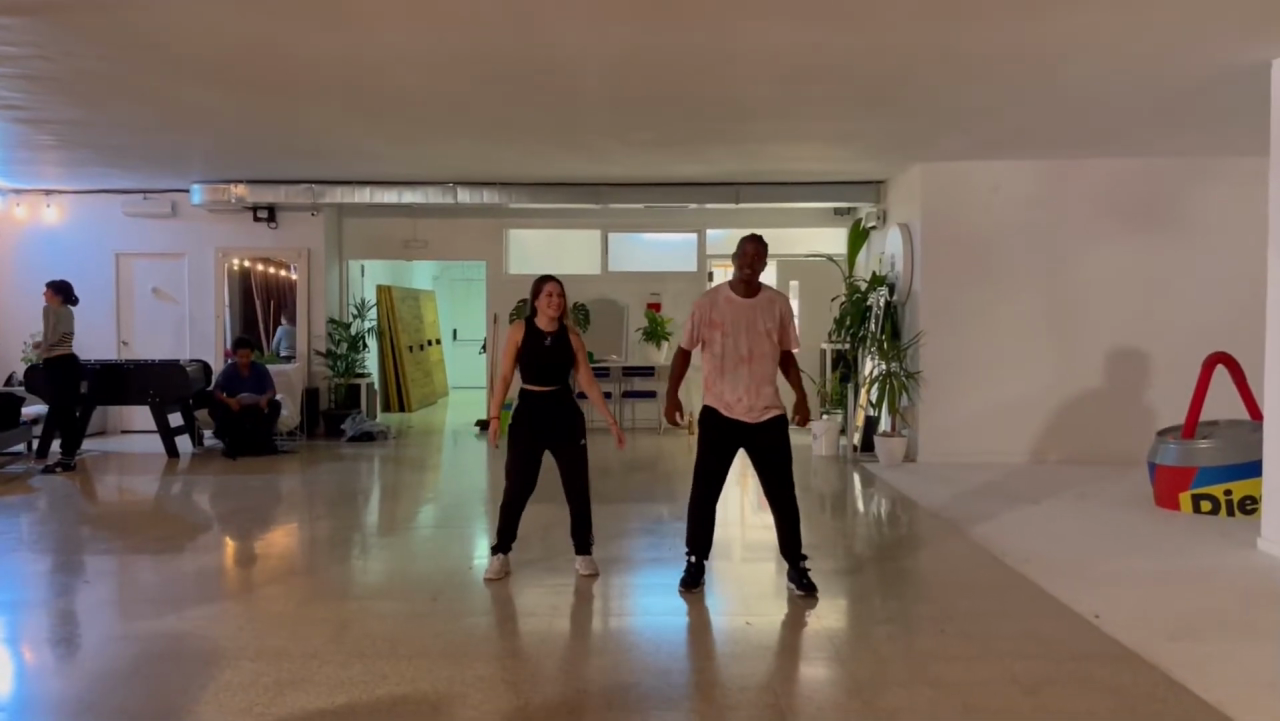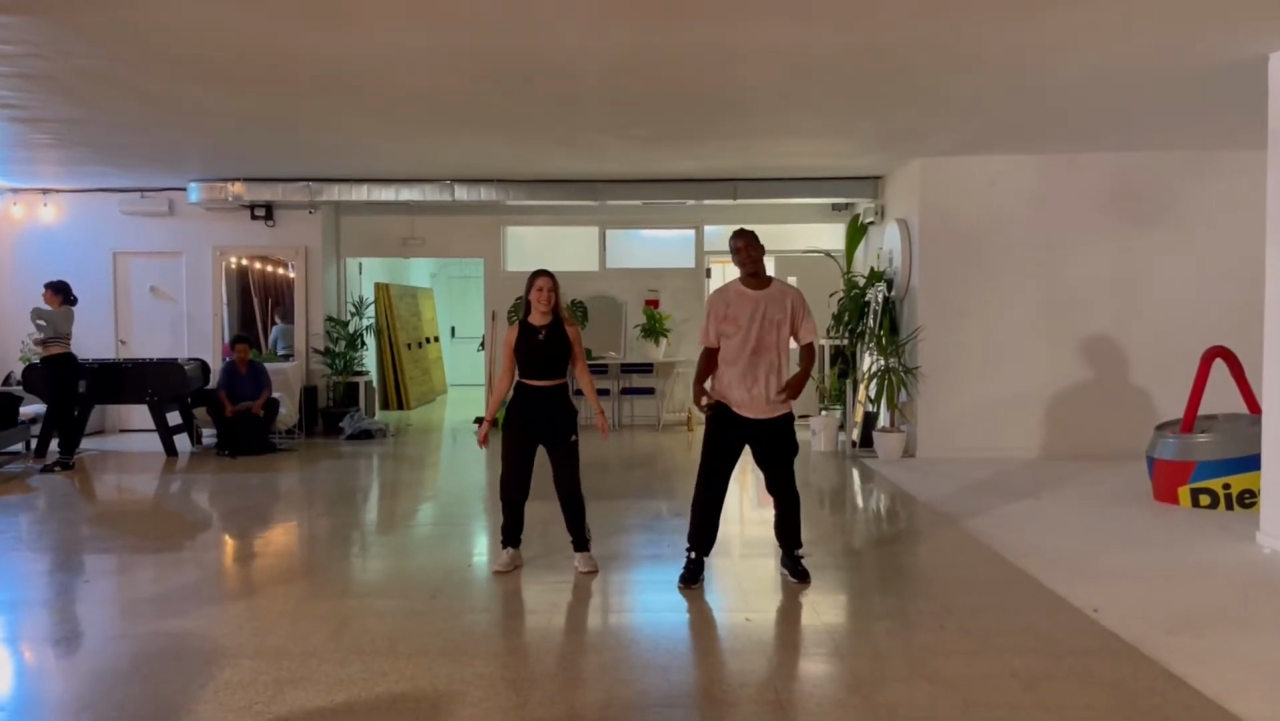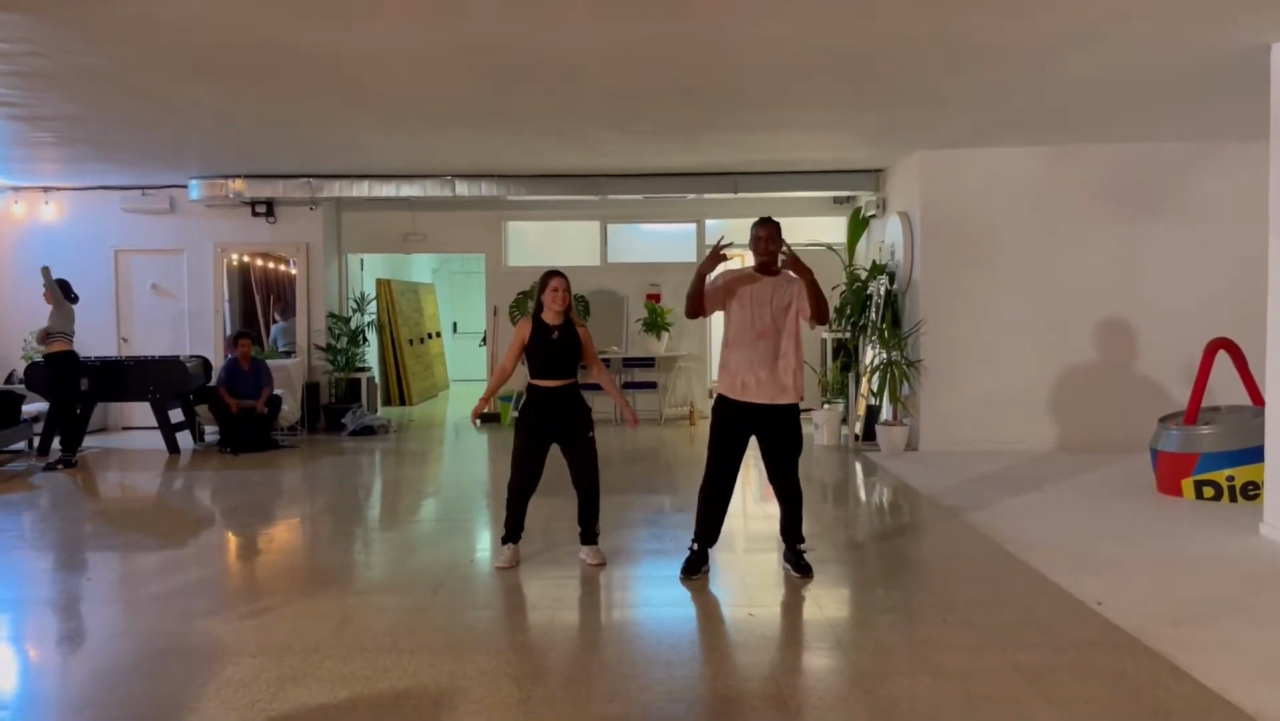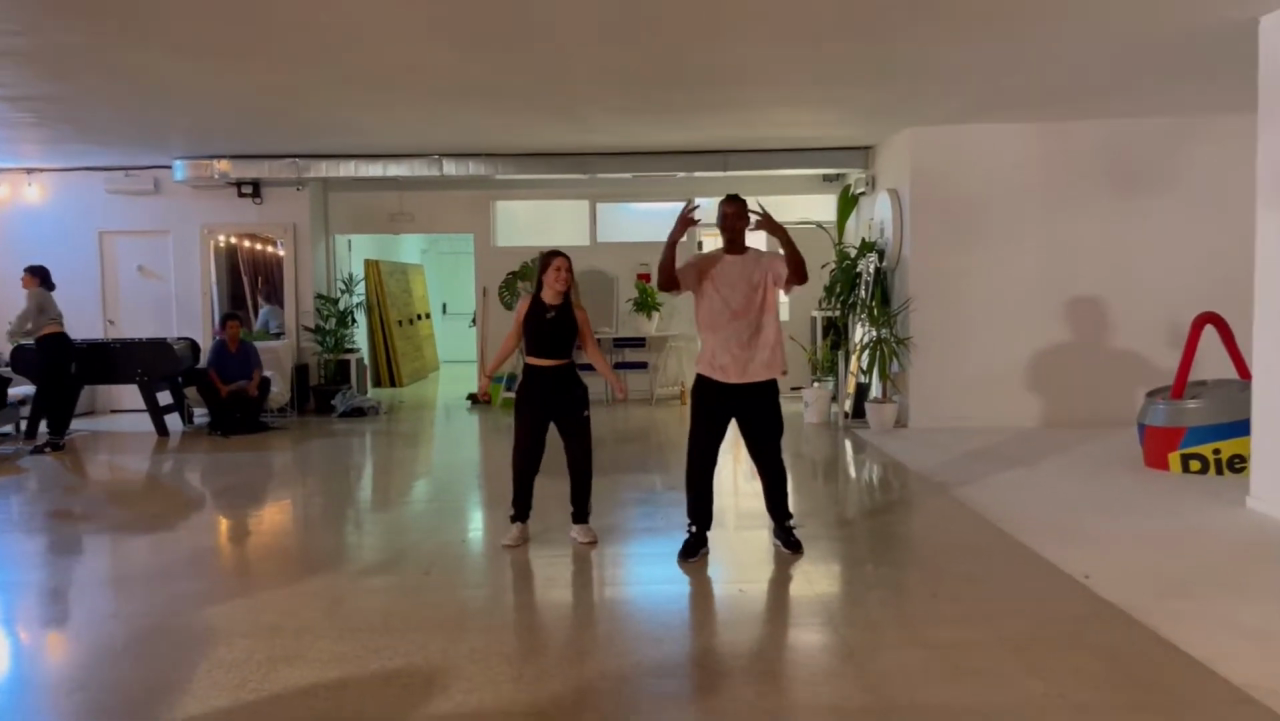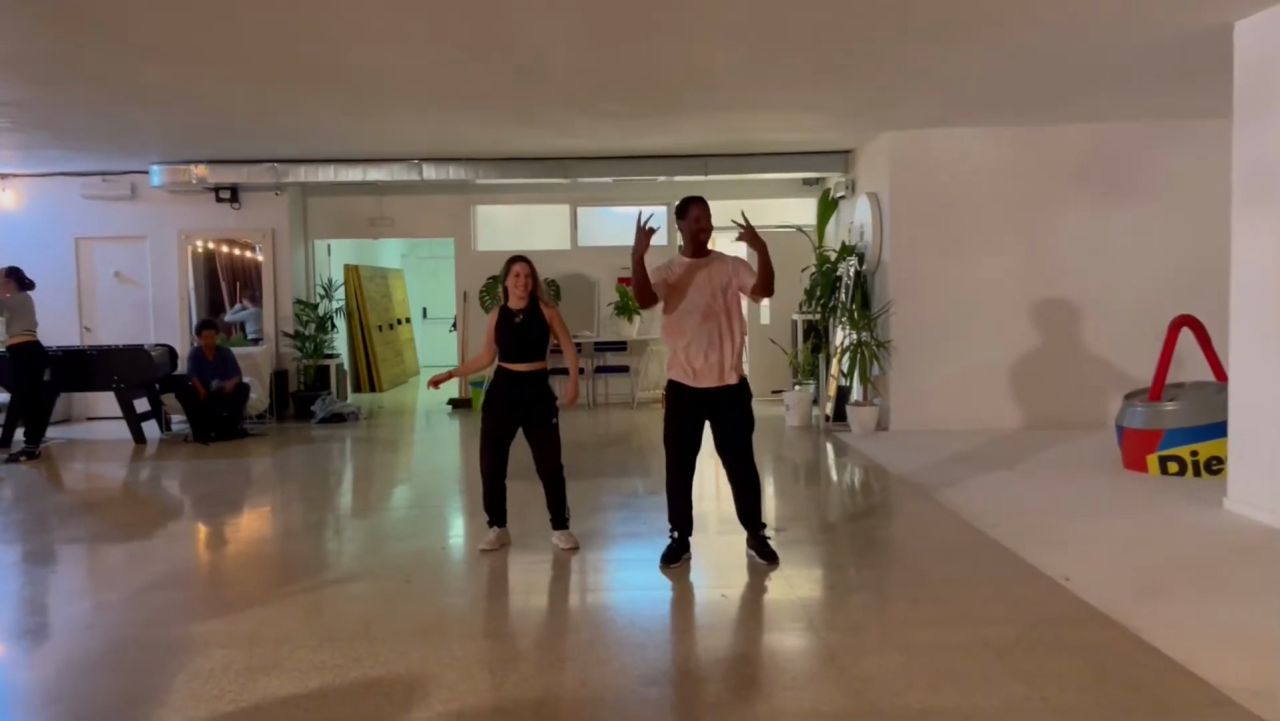
dt=0.4s
person 1, frame 1
left shoulder: (779, 304)
right shoulder: (708, 302)
left elbow: (786, 356)
right elbow: (685, 350)
left wrist: (800, 397)
right wrist: (672, 394)
left hip: (768, 415)
right hip: (719, 413)
left knee: (782, 493)
right knee: (704, 490)
left ankle: (796, 568)
right ankle: (695, 562)
person 1, frame 2
left shoulder: (790, 297)
right shoulder: (721, 298)
left elbow: (809, 347)
right elbow: (708, 349)
left wrist: (803, 375)
right wrist: (698, 383)
left hip: (774, 410)
right hip: (727, 409)
left knee: (783, 487)
right knee: (709, 485)
left ankle: (791, 554)
right ankle: (696, 558)
person 1, frame 3
left shoulder: (796, 285)
right shoulder: (731, 281)
left elbow: (821, 318)
right elbow: (692, 311)
left wrist: (806, 274)
right wrist: (703, 269)
left hip: (781, 401)
right hip: (733, 398)
left knee: (786, 480)
right knee: (717, 479)
left ankle: (793, 549)
right ankle: (700, 550)
person 1, frame 4
left shoulder: (767, 263)
right shoulder: (701, 265)
left elbow: (798, 278)
right elbow: (665, 284)
left wrist: (779, 233)
right wrist: (675, 235)
left hip: (759, 380)
right hip: (712, 379)
left knee: (769, 458)
right knee: (699, 460)
left ankle: (782, 525)
right ankle: (697, 531)
person 1, frame 5
left shoulder: (732, 266)
right shoulder: (665, 270)
left elbow: (765, 291)
right elbow: (645, 300)
left wrist: (761, 251)
right wrist: (637, 254)
left hip: (729, 382)
right hip: (684, 384)
left knee: (740, 462)
right knee: (679, 466)
left ankle: (755, 534)
right ankle: (680, 538)
person 2, frame 1
left shoulder: (571, 337)
right shoulder: (519, 331)
left elbow: (587, 381)
right elbow: (505, 375)
left wrist: (611, 420)
right wrist: (494, 415)
left hip: (565, 414)
right hip: (528, 414)
left knee: (578, 489)
right knee: (517, 489)
left ankle: (583, 553)
right ankle: (499, 555)
person 2, frame 2
left shoulder: (568, 329)
right shoulder: (515, 331)
left elbow: (582, 372)
right elbow: (505, 377)
left wrist: (597, 410)
right wrist: (488, 417)
left hip: (559, 408)
right hip: (523, 408)
left knee: (568, 484)
right knee: (513, 484)
left ankle: (581, 550)
right ankle: (510, 548)
person 2, frame 3
left shoulder: (578, 329)
right shoulder: (526, 327)
left elbow: (596, 368)
right elbow: (507, 367)
left wrist: (621, 401)
right wrist: (486, 398)
left hip: (573, 408)
right hip: (536, 407)
left knee: (587, 480)
right knee: (521, 481)
left ankle: (588, 542)
right ankle: (510, 544)
person 2, frame 4
left shoulder: (575, 310)
right shoulder: (527, 304)
left elbow: (592, 349)
right elbow: (513, 340)
left wrist: (614, 379)
right wrist: (488, 374)
left hip: (568, 386)
right hip: (533, 385)
left knee: (581, 457)
right knee: (525, 459)
left ankle: (580, 522)
right ankle: (519, 522)
person 2, frame 5
left shoulder: (546, 311)
right shoulder: (497, 315)
left elbow: (568, 348)
right elbow: (486, 357)
left wrist: (573, 379)
right wrist: (450, 374)
left hip: (537, 391)
right hip: (502, 392)
left knee: (550, 465)
right knee: (491, 466)
left ankle: (560, 527)
right ankle: (497, 528)
person 3, frame 1
left shoulder: (63, 312)
right shoulder: (56, 313)
left elbow: (53, 333)
left wrist: (42, 344)
right wrist: (41, 344)
left hip: (64, 366)
right hip: (58, 366)
left knee: (64, 412)
right knee: (61, 412)
left ankle: (67, 460)
right ankle: (67, 457)
person 3, frame 2
left shoulder: (65, 312)
right shoulder: (56, 315)
right elbow: (51, 340)
right wrist: (40, 341)
left hip: (62, 364)
right hip: (56, 365)
left knee: (62, 411)
right knee: (60, 412)
left ankle: (66, 458)
right ankle: (66, 457)
person 3, frame 3
left shoulder: (63, 307)
right shoulder: (58, 312)
left elbow: (53, 286)
right elbow: (41, 340)
left wrist: (46, 275)
right wrist: (42, 334)
left hip: (63, 361)
right hip: (58, 362)
left knee: (63, 409)
right knee: (62, 409)
left ankle: (68, 456)
right ankle: (69, 453)
person 3, frame 4
left shoulder: (36, 293)
right shoulder: (41, 295)
left elbow: (27, 312)
right elbow: (36, 327)
left wrist: (14, 331)
right wrist: (19, 332)
left hip: (53, 344)
right hip: (55, 344)
left knee: (50, 393)
right knee: (54, 393)
left ankle: (55, 439)
right ankle: (56, 437)
person 3, frame 5
left shoulder: (18, 299)
right shoulder: (20, 299)
left hip: (25, 352)
right hip: (27, 352)
left knee: (26, 400)
right knee: (27, 400)
left ankle: (32, 448)
right ankle: (32, 445)
